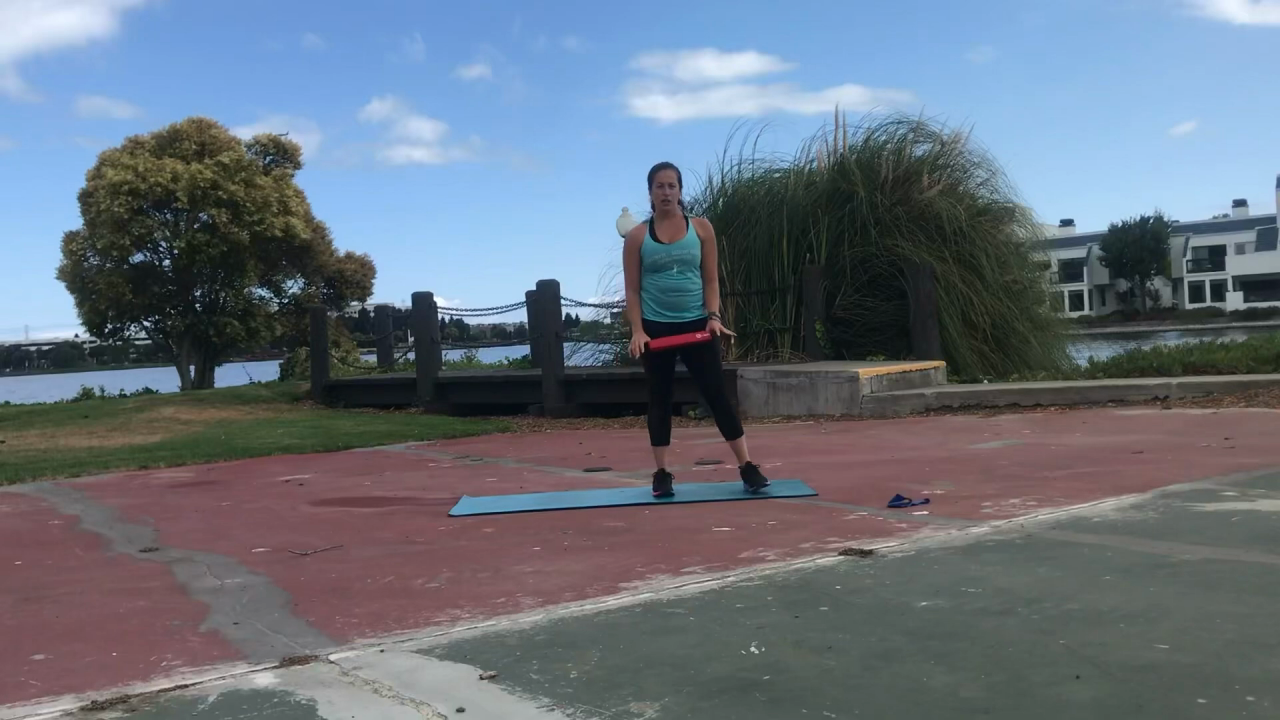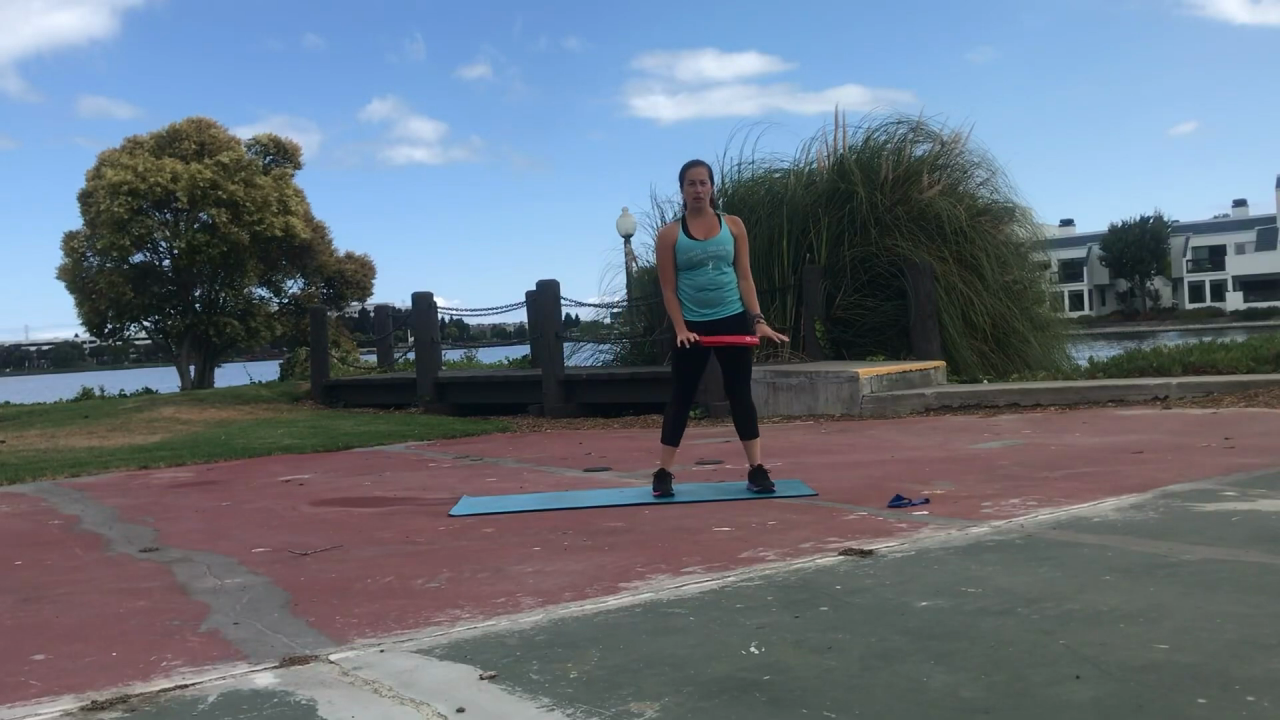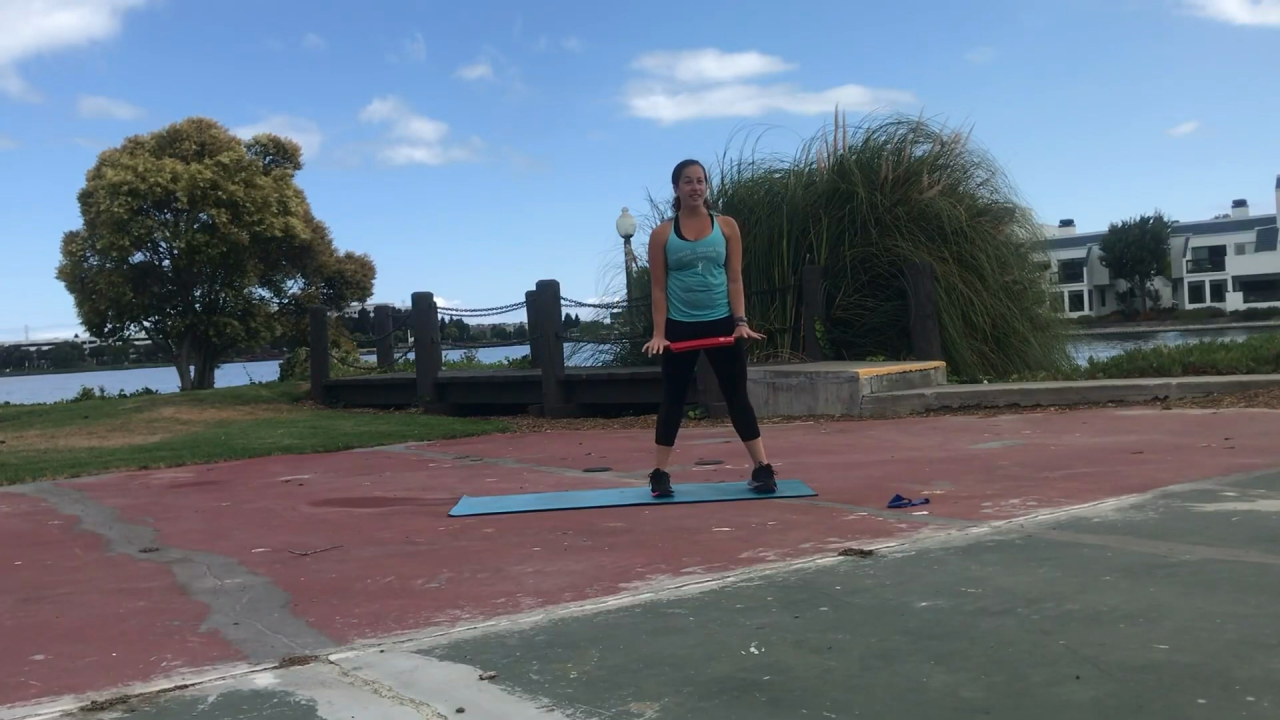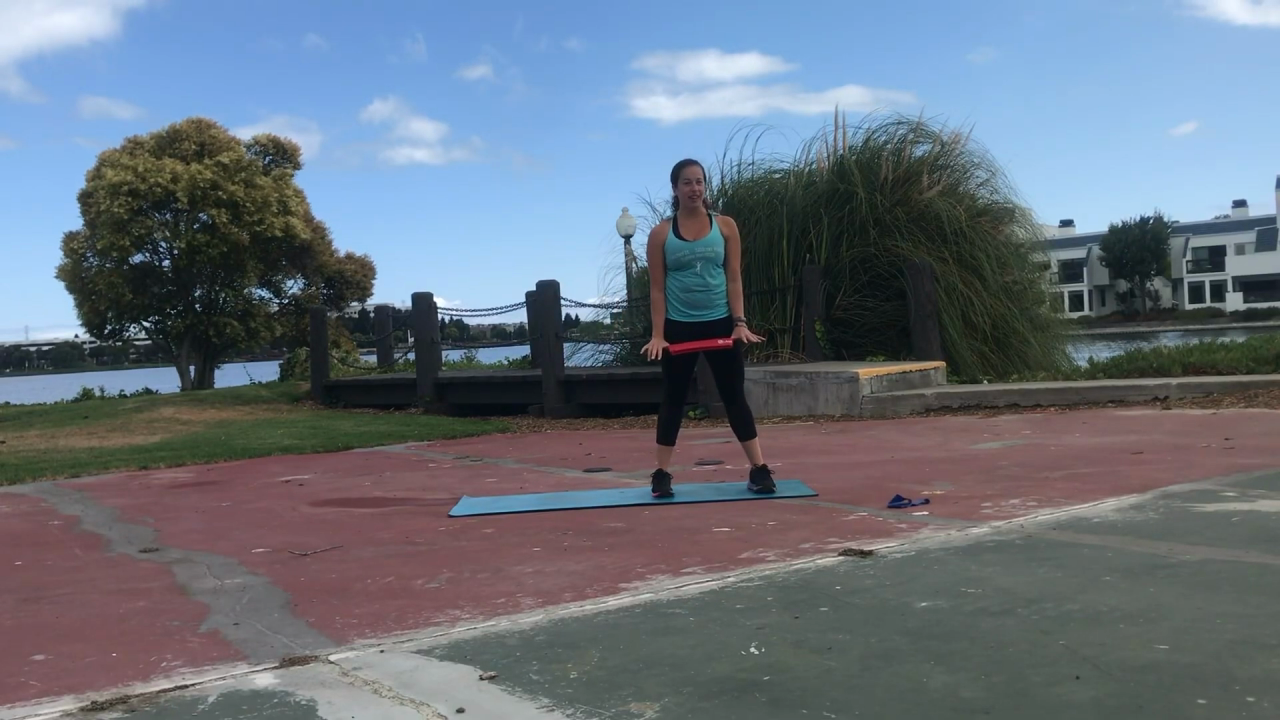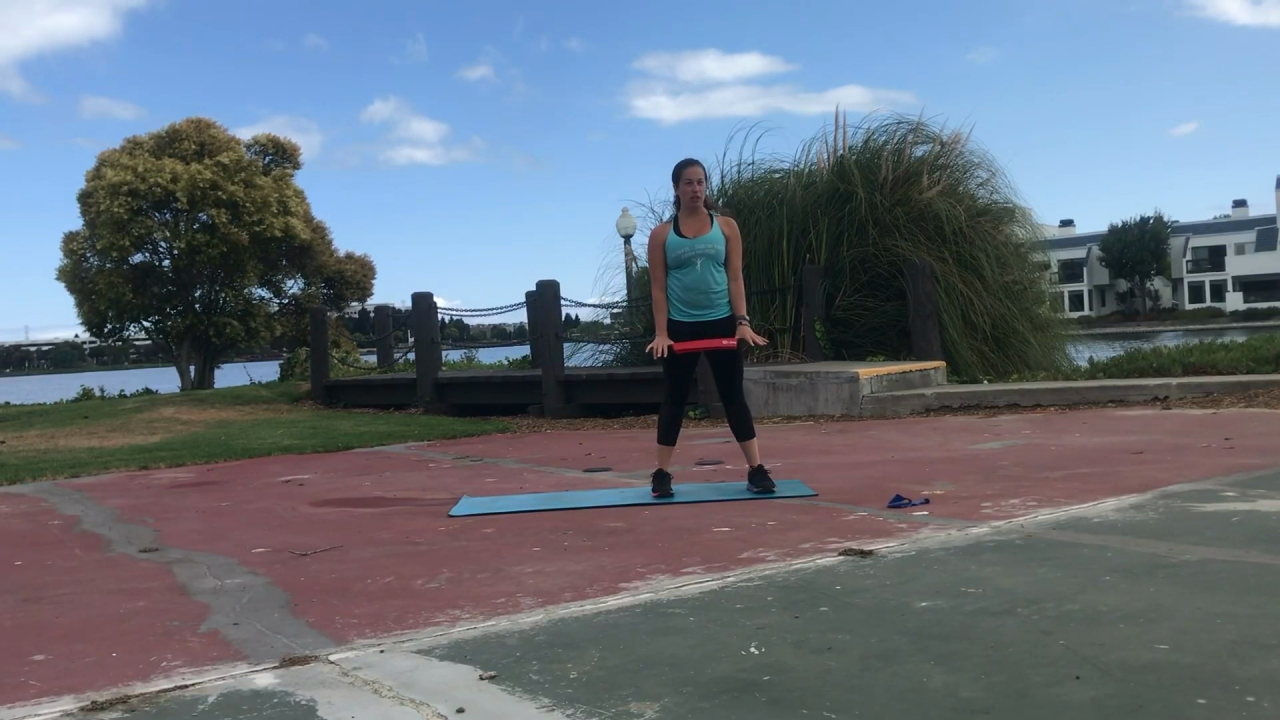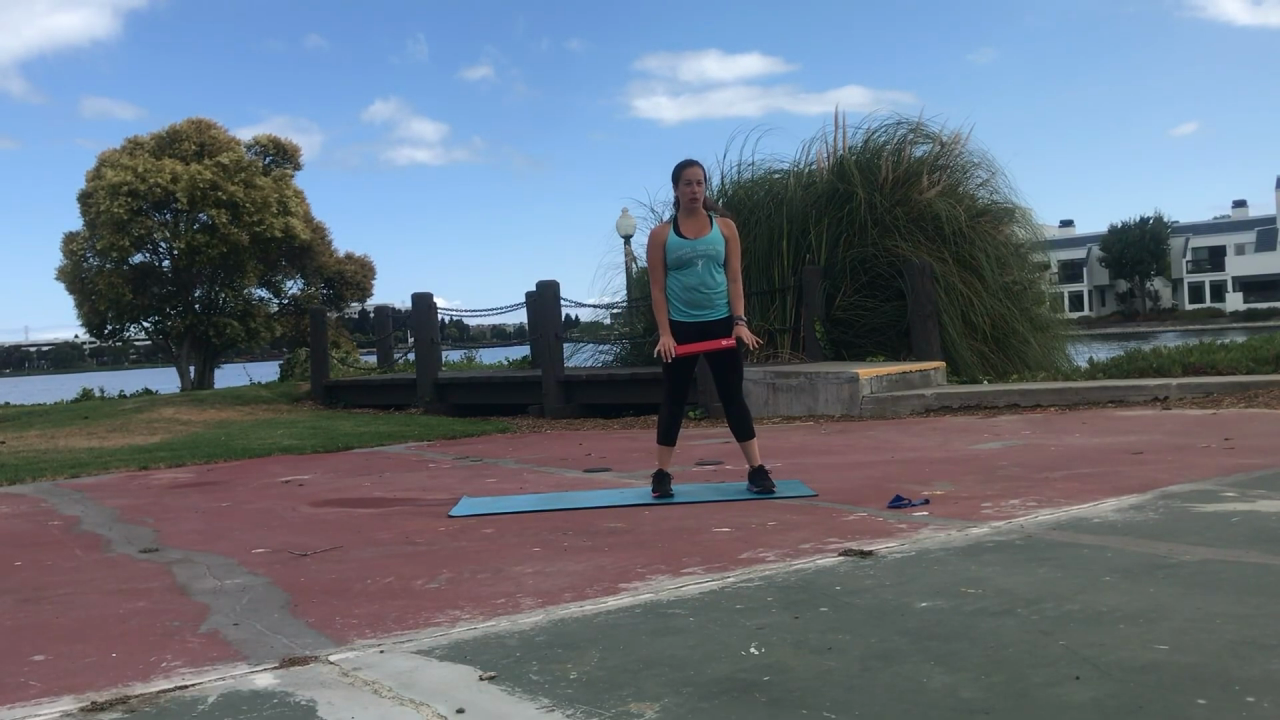
dt=0.7s
person 1, frame 1
left shoulder: (701, 228)
right shoulder: (638, 236)
left elbow: (711, 279)
right elbow: (632, 289)
left wrist: (713, 316)
right wrist: (637, 330)
left hip: (695, 324)
right hip: (656, 327)
left knee: (717, 394)
right knee: (660, 398)
left ankle: (748, 467)
right ankle: (662, 473)
person 1, frame 2
left shoulder: (733, 225)
right shoulder: (669, 234)
left elbow: (744, 277)
right elbow: (668, 289)
left wrist: (758, 319)
right wrist: (681, 328)
left hip: (733, 321)
right hip: (693, 326)
left knee: (740, 394)
right knee: (681, 398)
left ankle: (756, 469)
right ankle: (663, 473)
person 1, frame 3
left shoulder: (726, 226)
right shoulder: (662, 234)
left elbow: (735, 279)
right elbow: (658, 288)
left wrist: (740, 321)
right wrist: (659, 332)
left hip: (721, 322)
right hip: (680, 326)
left knee: (737, 394)
right knee: (673, 398)
left ankle: (762, 468)
right ankle: (659, 473)
person 1, frame 4
left shoulder: (725, 226)
right shoulder: (661, 233)
left elbow: (734, 279)
right elbow: (657, 288)
left wrist: (739, 323)
right wrist: (658, 334)
left hip: (720, 322)
right hip: (679, 326)
left knee: (734, 395)
right knee: (674, 398)
left ankle: (759, 469)
right ankle: (662, 473)
person 1, frame 5
left shoulder: (726, 226)
right shoulder: (662, 233)
left elbow: (735, 278)
right elbow: (658, 287)
left wrist: (743, 322)
right wrist: (661, 332)
left hip: (722, 322)
right hip: (680, 326)
left knee: (733, 396)
right knee: (675, 398)
left ankle: (756, 470)
right ankle: (662, 474)
person 1, frame 6
left shoulder: (725, 227)
right shoulder: (661, 234)
left elbow: (734, 279)
right elbow: (657, 288)
left wrist: (739, 321)
right wrist: (665, 333)
left hip: (720, 323)
right hip: (680, 326)
left knee: (733, 396)
right knee: (674, 399)
left ankle: (756, 470)
right ankle: (662, 474)
